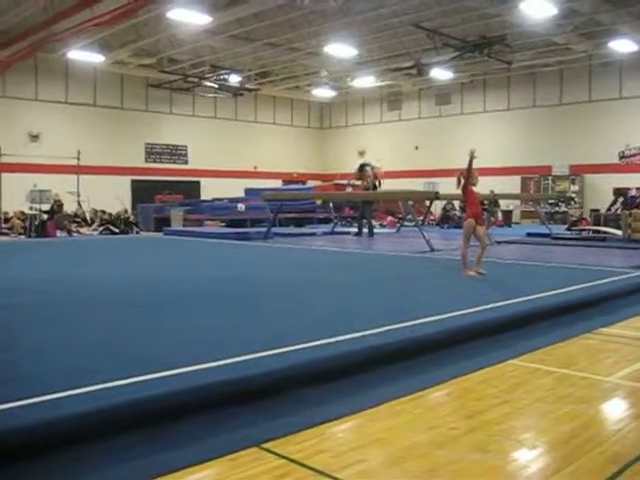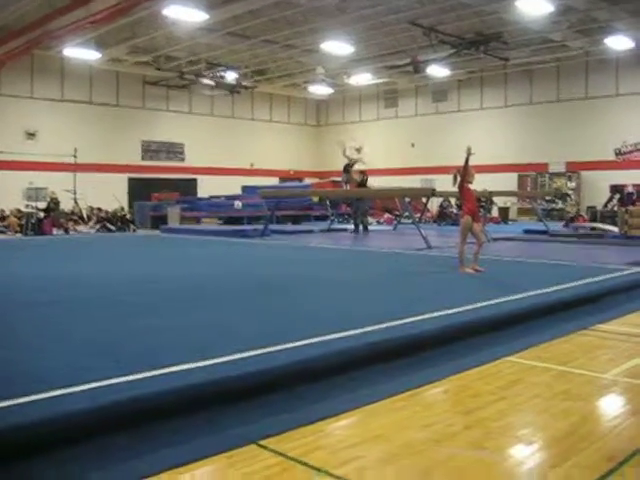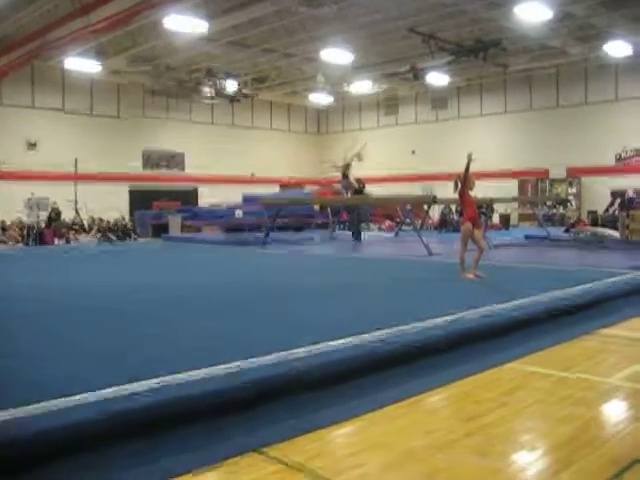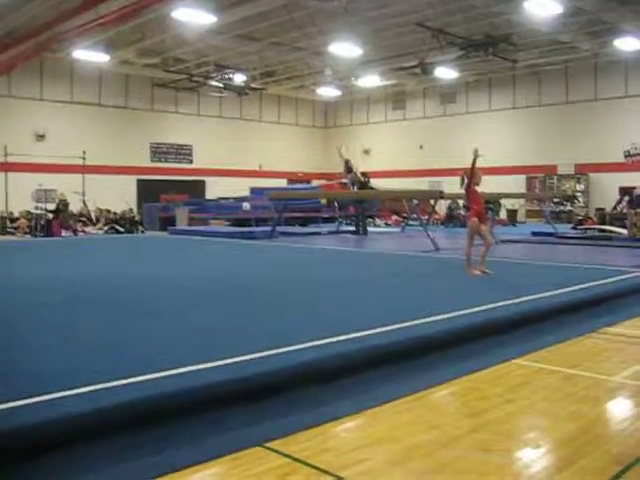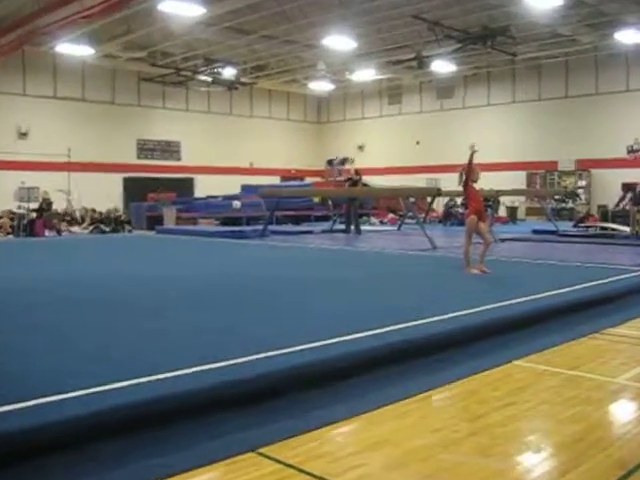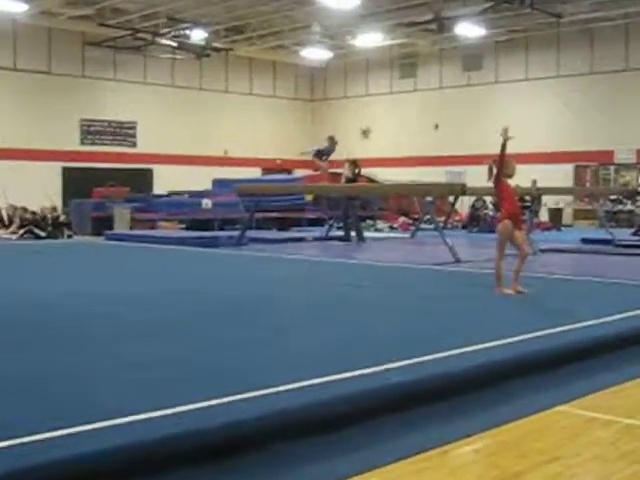
dt=0.5s
person 1, frame 1
left shoulder: (473, 192)
right shoulder: (465, 189)
left elbow: (478, 208)
right elbow: (468, 172)
left wrist: (483, 222)
right wrist: (471, 158)
left hip: (476, 220)
right hip: (470, 219)
left knee: (484, 243)
right knee: (466, 245)
left ankle: (477, 267)
right ankle: (466, 269)
person 1, frame 2
left shoulder: (469, 189)
right shoulder: (461, 186)
left elbow: (474, 205)
right elbow: (464, 170)
left wrist: (479, 220)
right wrist: (467, 156)
left hip: (473, 217)
right hip: (466, 216)
left knee: (481, 240)
right knee: (463, 242)
left ankle: (474, 264)
right ankle: (462, 267)
person 1, frame 3
left shoulder: (469, 196)
right shoulder: (462, 193)
left elbow: (475, 212)
right elbow: (465, 176)
left wrist: (480, 226)
right wrist: (468, 162)
left hip: (473, 223)
right hip: (467, 222)
left knee: (482, 246)
right knee: (464, 248)
left ankle: (474, 270)
right ankle: (464, 272)
person 1, frame 4
left shoulder: (476, 191)
right shoulder: (468, 188)
left elbow: (482, 207)
right elbow: (471, 171)
left wrist: (486, 221)
right wrist: (474, 158)
left hip: (479, 218)
right hip: (473, 218)
left knee: (489, 242)
right knee: (470, 244)
left ankle: (481, 266)
right ankle: (470, 268)
person 1, frame 5
left shoulder: (474, 188)
right shoulder: (466, 185)
left elbow: (480, 205)
right elbow: (468, 168)
left wrist: (485, 219)
right wrist: (472, 154)
left hip: (478, 216)
right hip: (471, 216)
left knee: (488, 240)
right knee: (468, 243)
left ankle: (480, 265)
right ankle: (468, 267)
person 1, frame 6
left shoulder: (508, 186)
right shoulder: (498, 182)
left elbow: (515, 207)
right elbow: (501, 159)
left wrist: (521, 226)
right wrist: (504, 141)
left hip: (513, 222)
right hip: (505, 221)
left knee: (524, 252)
right knee: (500, 255)
left ankle: (514, 284)
right ankle: (499, 287)
